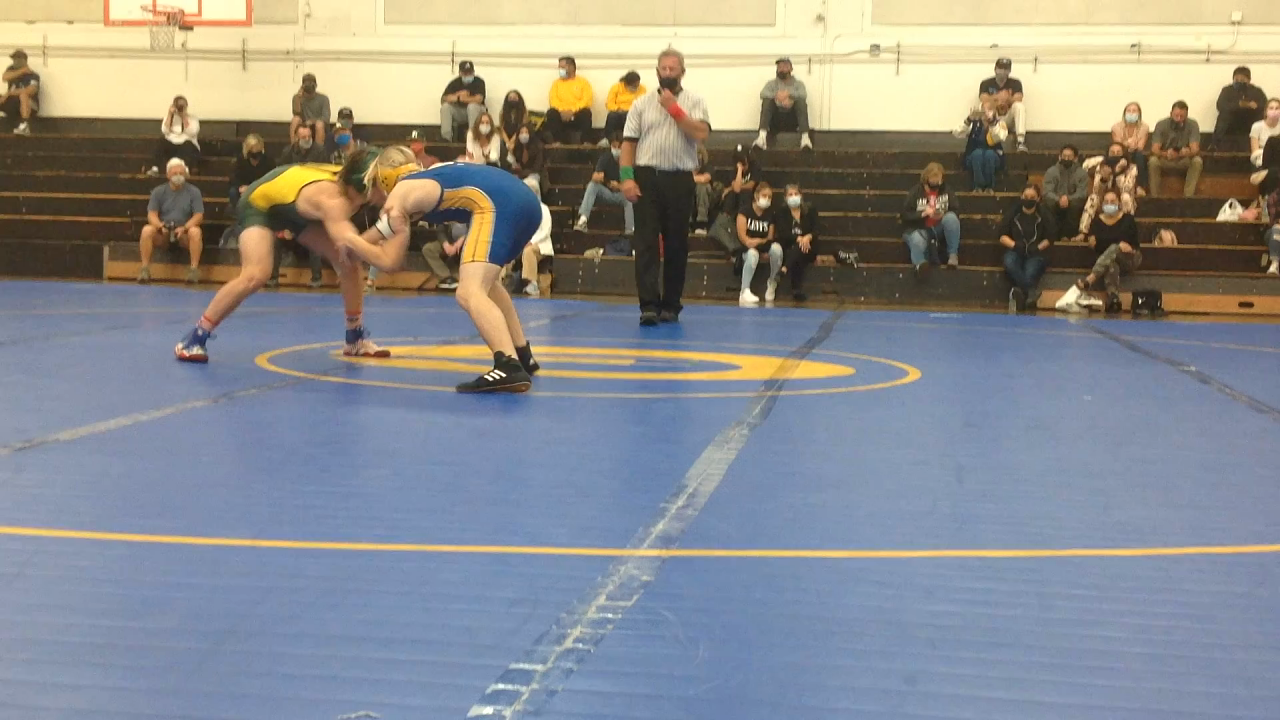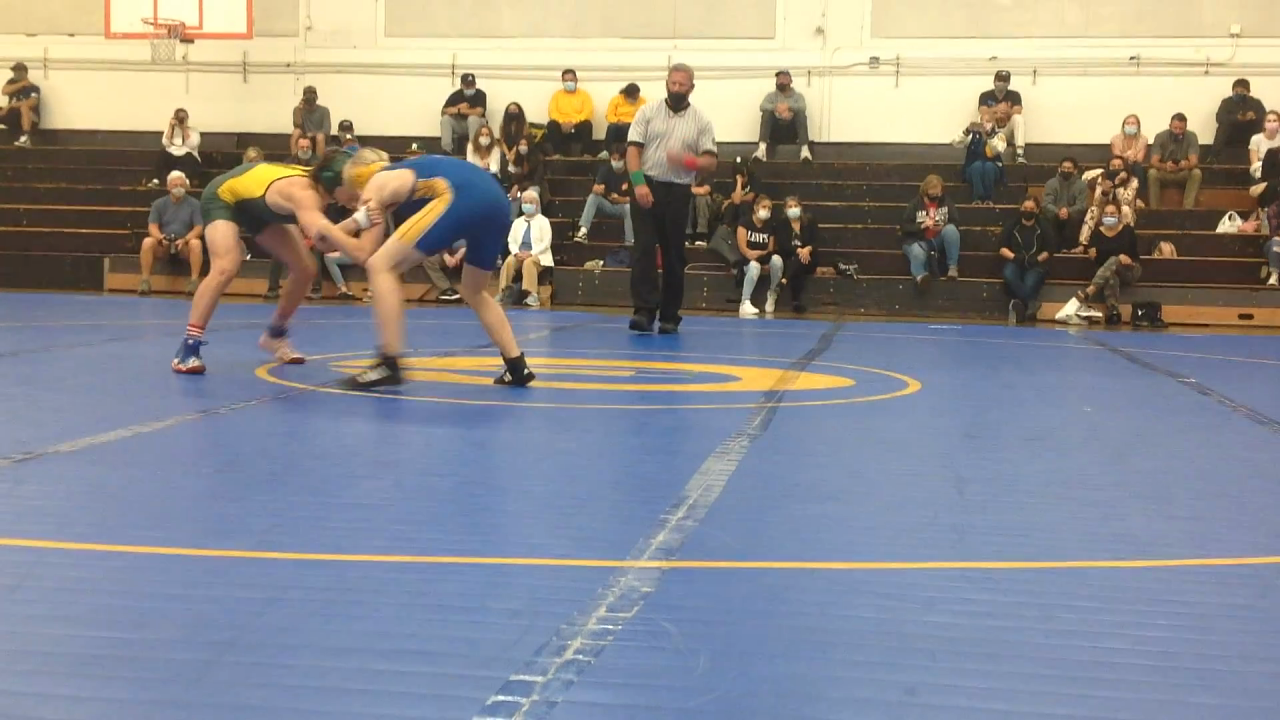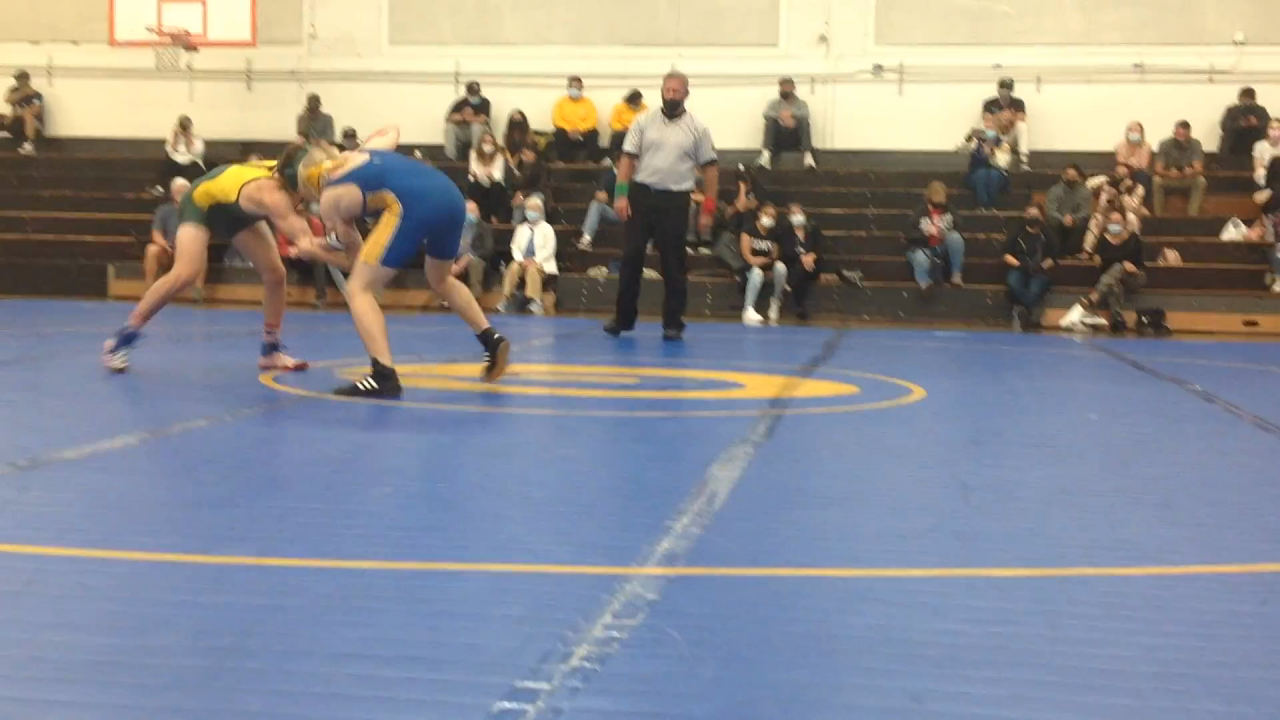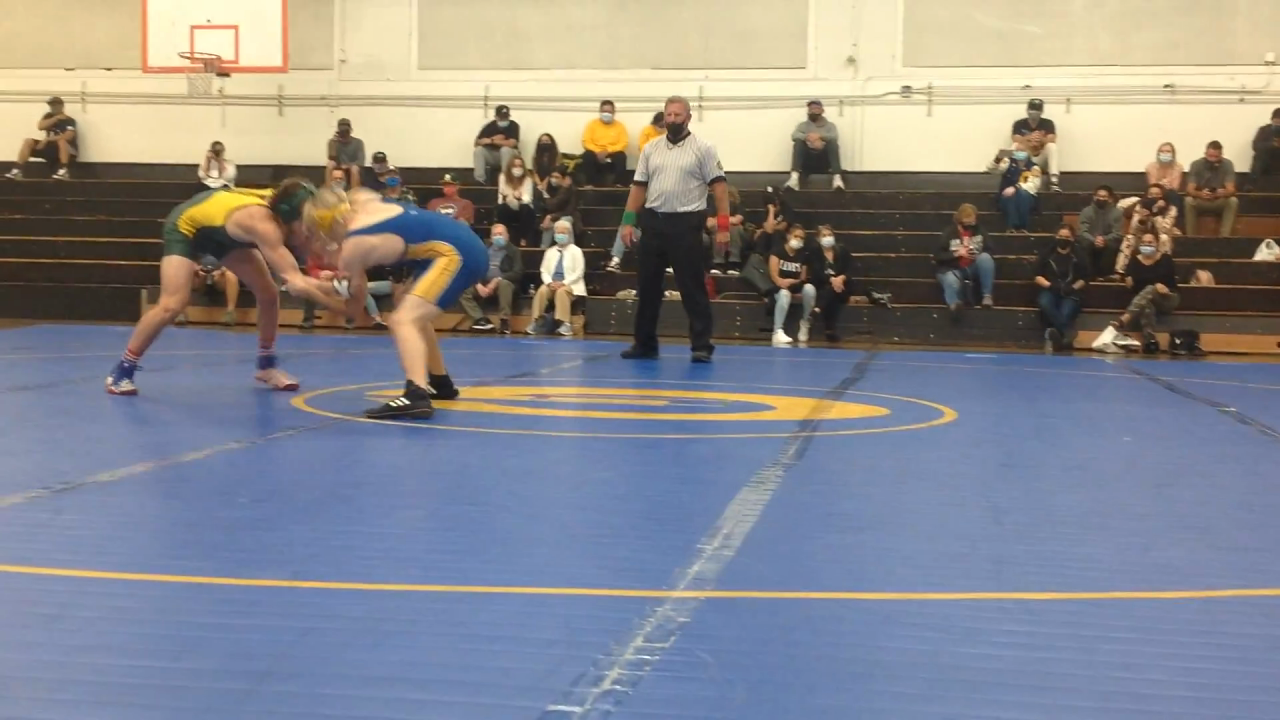
dt=0.3s
person 1, frame 1
left shoulder: (693, 102)
right shoulder: (641, 103)
left elbow: (701, 134)
right elbow: (628, 143)
left wrist: (673, 107)
right wrist: (626, 178)
left hip: (680, 181)
right hip: (646, 179)
left knee: (676, 245)
right knee: (646, 242)
left ankle: (670, 305)
right ankle: (649, 306)
person 1, frame 2
left shoulder: (701, 121)
right shoulder: (647, 112)
left elbow: (711, 163)
right elbow: (633, 149)
left wrist: (686, 160)
right wrist: (638, 183)
left hip: (677, 193)
right hip: (647, 190)
left knee: (674, 256)
right knee: (644, 249)
left ankle: (669, 316)
right ankle: (644, 311)
person 1, frame 3
left shoulder: (697, 128)
right shoulder: (643, 121)
left elbow: (710, 170)
right elbow: (628, 159)
left wrist: (708, 209)
right wrist: (620, 194)
left hip: (674, 201)
right hip: (642, 196)
left knee: (674, 264)
right knee: (632, 256)
left ankle: (673, 323)
right ankle: (624, 317)
person 1, frame 4
left shoulder: (703, 148)
right shoulder: (651, 148)
left elbow: (719, 187)
right elbow: (638, 187)
left wrist: (723, 226)
right wrist: (628, 222)
left hip: (686, 223)
right hip: (653, 222)
left knee: (693, 286)
right knee: (648, 284)
left ankle: (701, 345)
right ankle: (645, 343)
person 2, frame 1
left shoulder: (400, 194)
right shoulder: (436, 172)
left elbow: (389, 261)
left wrist: (352, 242)
left hip: (495, 204)
right hip: (528, 202)
left knee: (469, 294)
right knee: (485, 279)
left ankle: (510, 368)
right ankle: (522, 356)
person 2, frame 2
left shoulder: (374, 188)
right shoulder: (410, 168)
left elbow: (365, 254)
left hip: (463, 197)
right hip: (497, 198)
left knee: (379, 268)
right knee: (473, 291)
left ankle: (389, 364)
right ankle: (517, 366)
person 2, frame 3
left shoulder: (330, 201)
right shoulder: (366, 152)
left elbow: (355, 260)
right elbow: (391, 132)
left wrist: (312, 251)
left hip: (414, 208)
right hip: (451, 197)
left knee: (358, 290)
right knee: (440, 279)
left ankle: (384, 377)
right ankle: (492, 339)
person 2, frame 4
left shoulder: (352, 248)
right shoulder: (369, 205)
left elbow: (354, 308)
left hip: (455, 253)
right hip: (471, 246)
left knee: (403, 321)
right knee: (414, 310)
left ankle: (416, 396)
right ankle: (441, 383)
person 3, frame 1
left shoulder: (348, 183)
right shoulder: (331, 197)
left hip: (288, 206)
right hip: (260, 202)
left knee: (349, 265)
right knee: (256, 276)
left ankle: (356, 339)
right ankle: (195, 339)
person 3, frame 2
left shoulder: (323, 183)
right shoulder: (304, 192)
right elbow: (320, 229)
left hip: (257, 203)
right hip: (223, 196)
left knee: (305, 269)
right knee: (226, 269)
left ankle: (275, 336)
right ankle: (187, 350)
person 3, frame 3
left shoulder: (287, 173)
right shoulder: (270, 193)
right elbow: (303, 241)
left hip: (235, 210)
right hip: (202, 202)
left knee: (275, 274)
right knee: (187, 273)
left ankle: (272, 351)
right ankle: (122, 338)
person 3, frame 4
left shoulder: (282, 202)
right shoulder: (262, 223)
right elbow: (293, 280)
left hip: (221, 229)
right hip: (187, 224)
left knee: (268, 293)
right knee: (172, 305)
left ankle: (266, 366)
right ankle: (122, 371)
